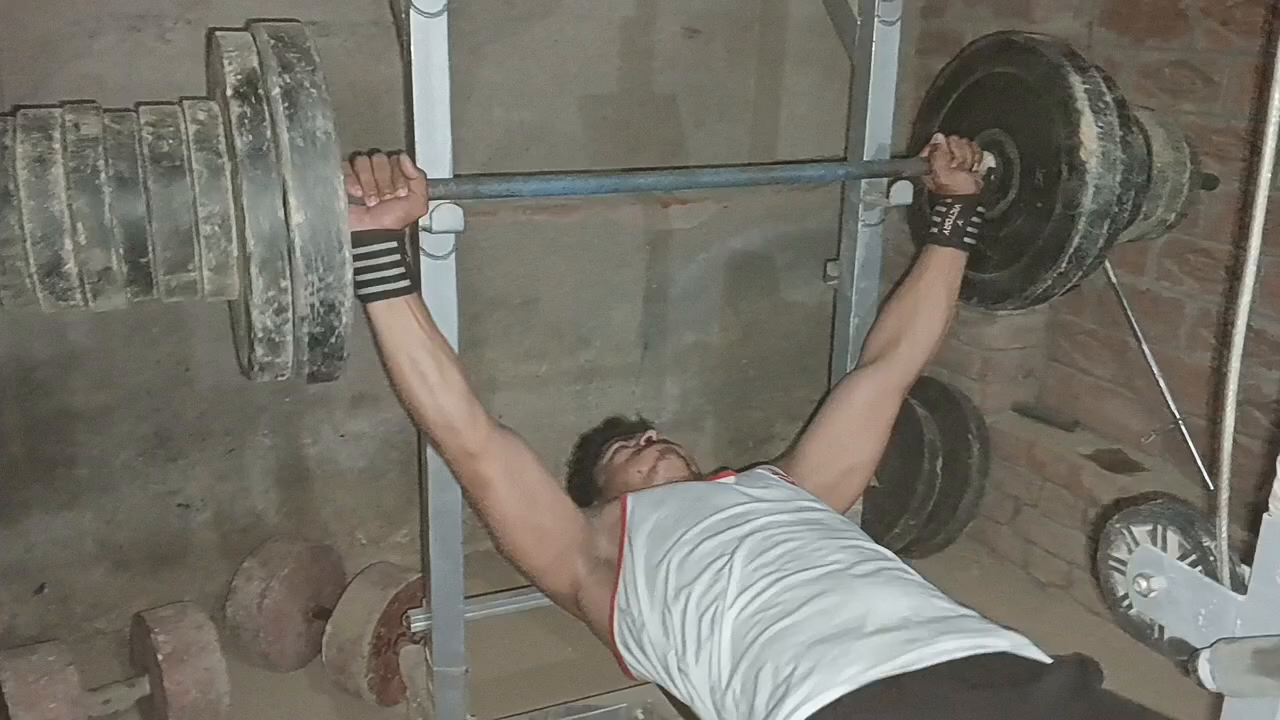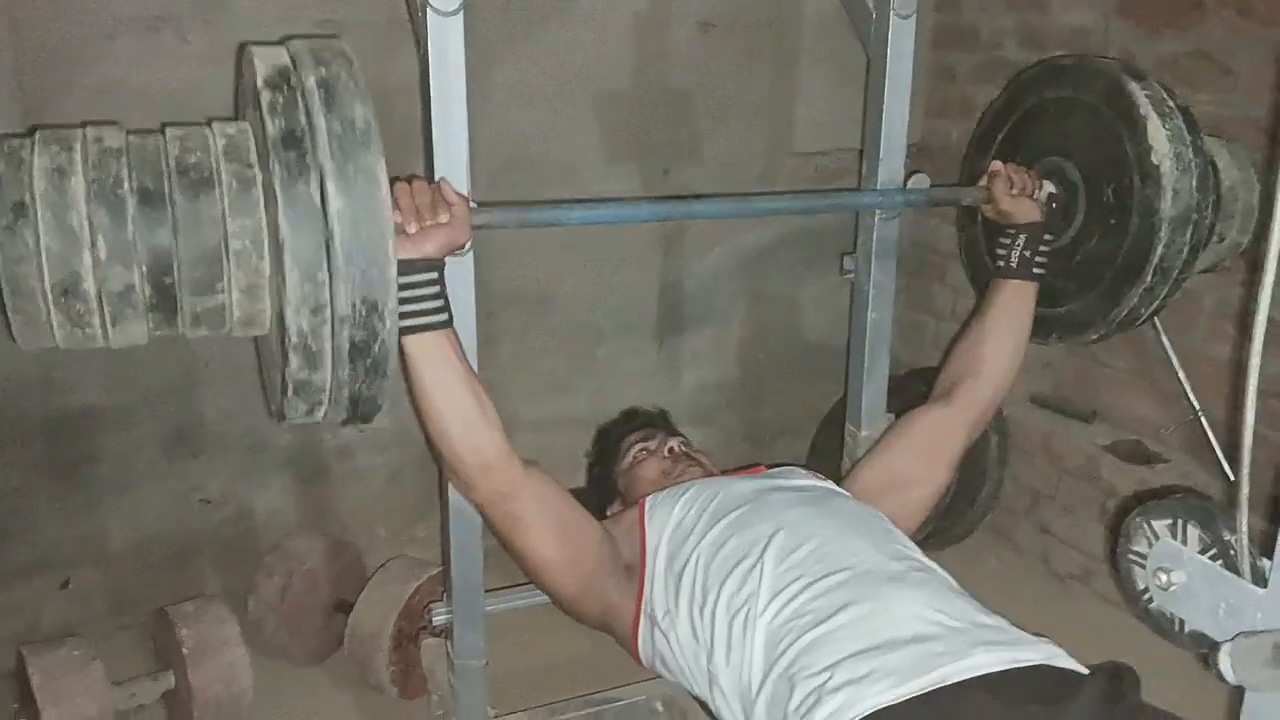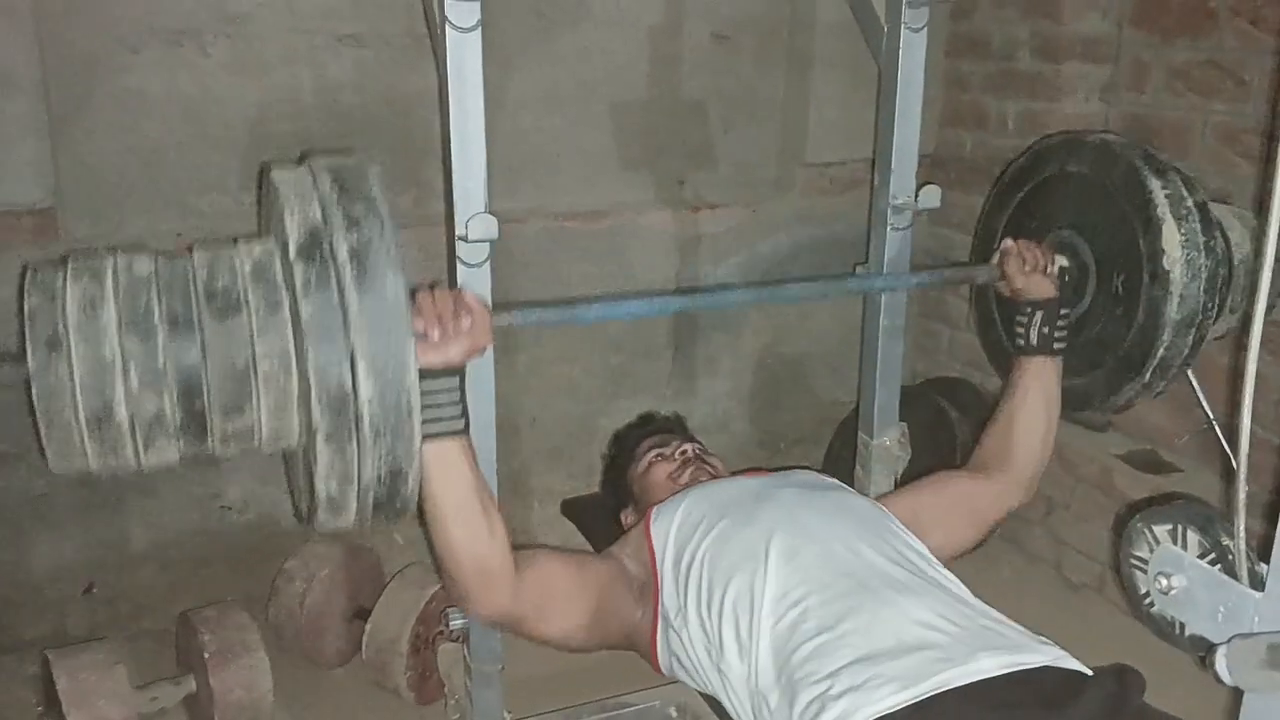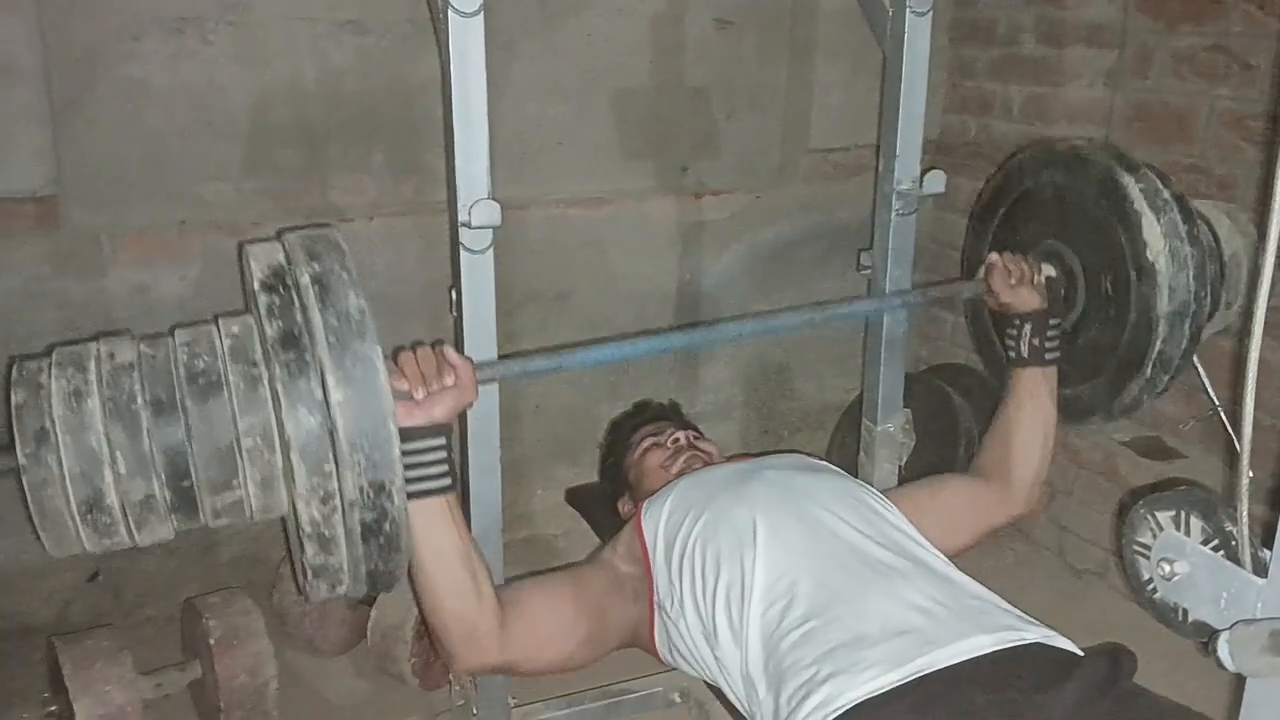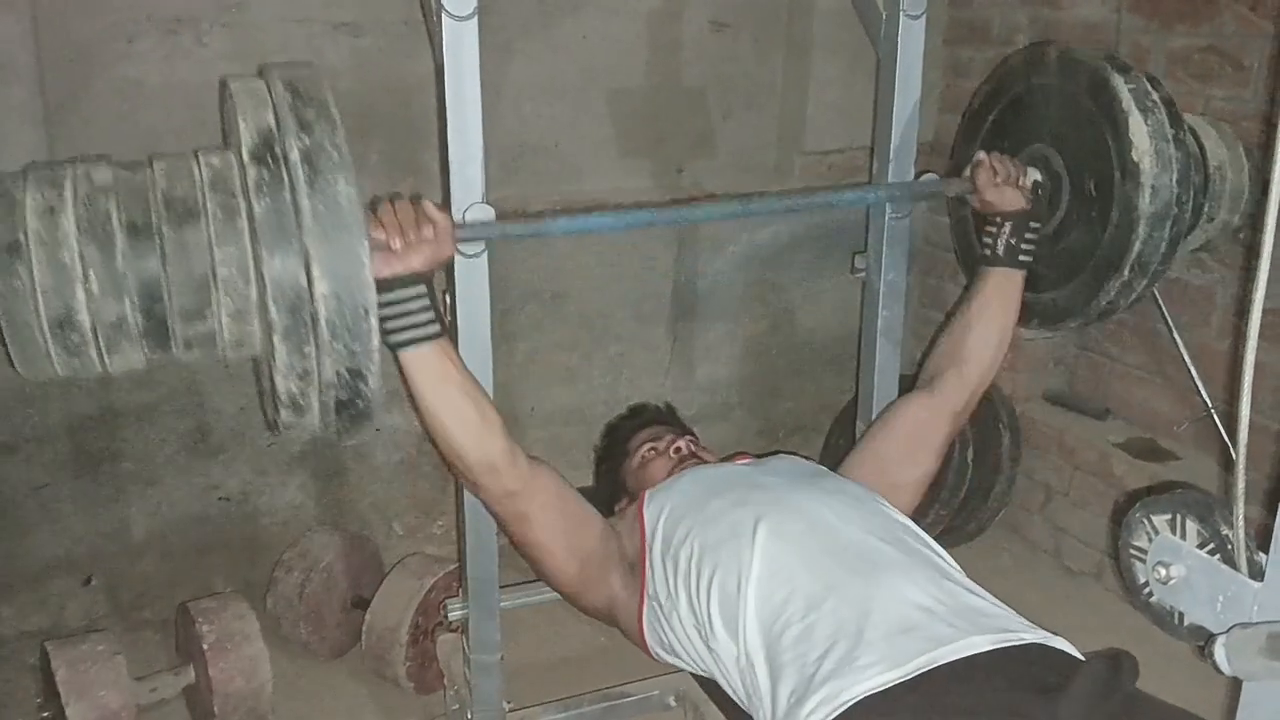
dt=0.7s
person 1, frame 1
left shoulder: (791, 494)
right shoulder: (602, 555)
left elbow: (885, 368)
right elbow: (469, 437)
left wrist: (955, 211)
right wrist: (378, 246)
person 1, frame 2
left shoulder: (831, 500)
right shoulder: (626, 562)
left elbow: (960, 403)
right elbow: (490, 470)
left wrist: (1022, 242)
right wrist: (417, 275)
person 1, frame 3
left shoulder: (843, 502)
right shoulder: (643, 570)
left elbow: (1004, 477)
right elbow: (493, 586)
left wrist: (1038, 317)
right wrist: (439, 383)
person 1, frame 4
left shoulder: (837, 490)
right shoulder: (640, 562)
left elbow: (1008, 488)
right elbow: (479, 636)
left wrist: (1031, 329)
right wrist: (423, 439)
person 1, frame 5
left shoulder: (835, 493)
right shoulder: (628, 562)
left elbow: (946, 391)
right elbow: (499, 470)
left wrist: (1008, 235)
right wrist: (404, 291)
